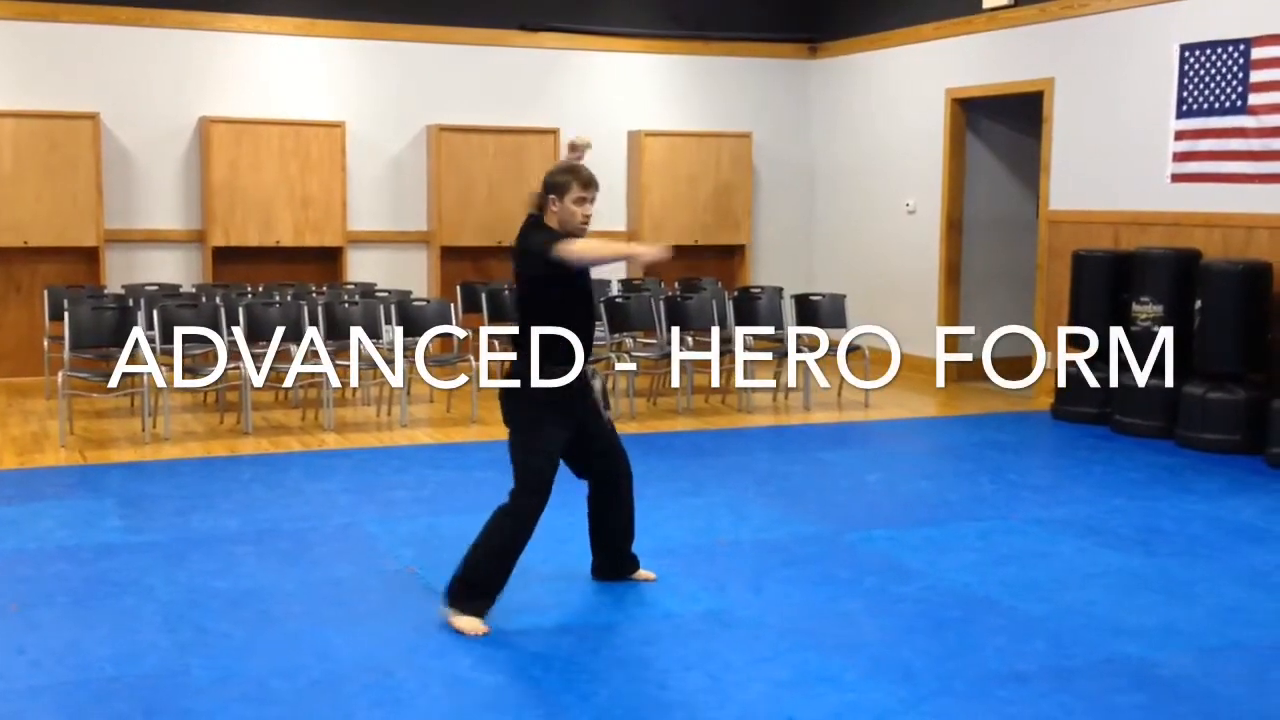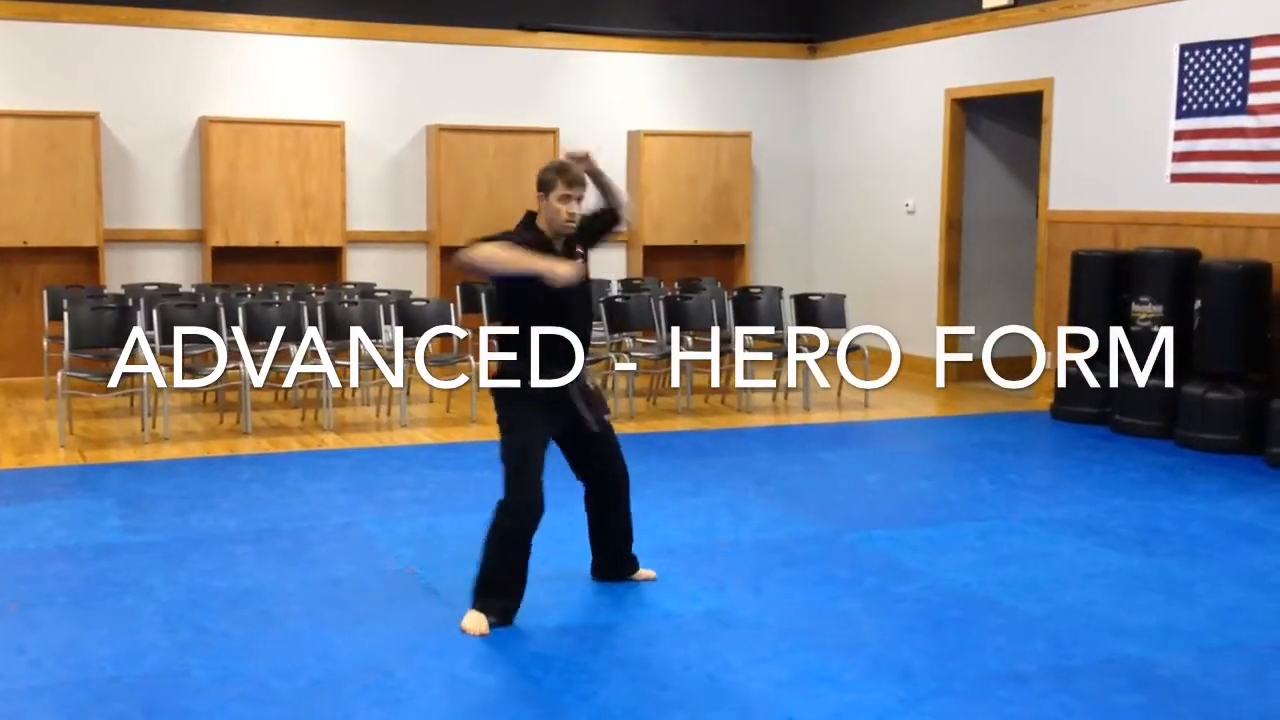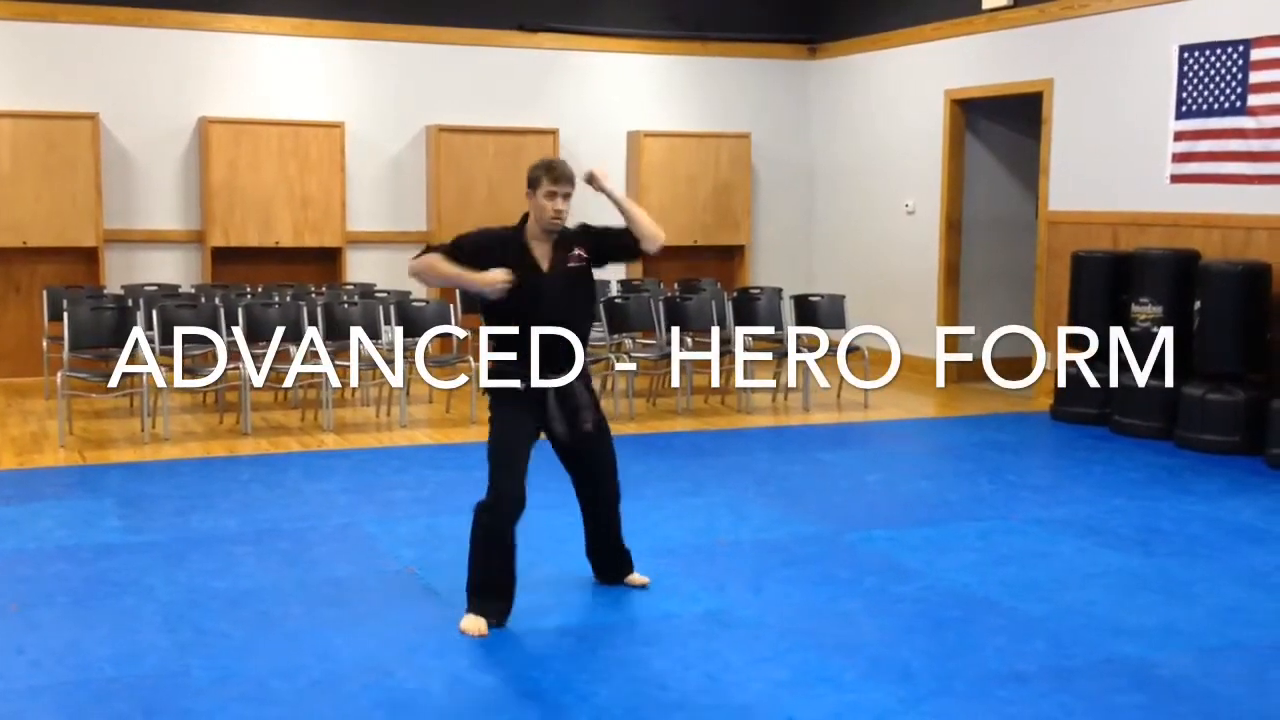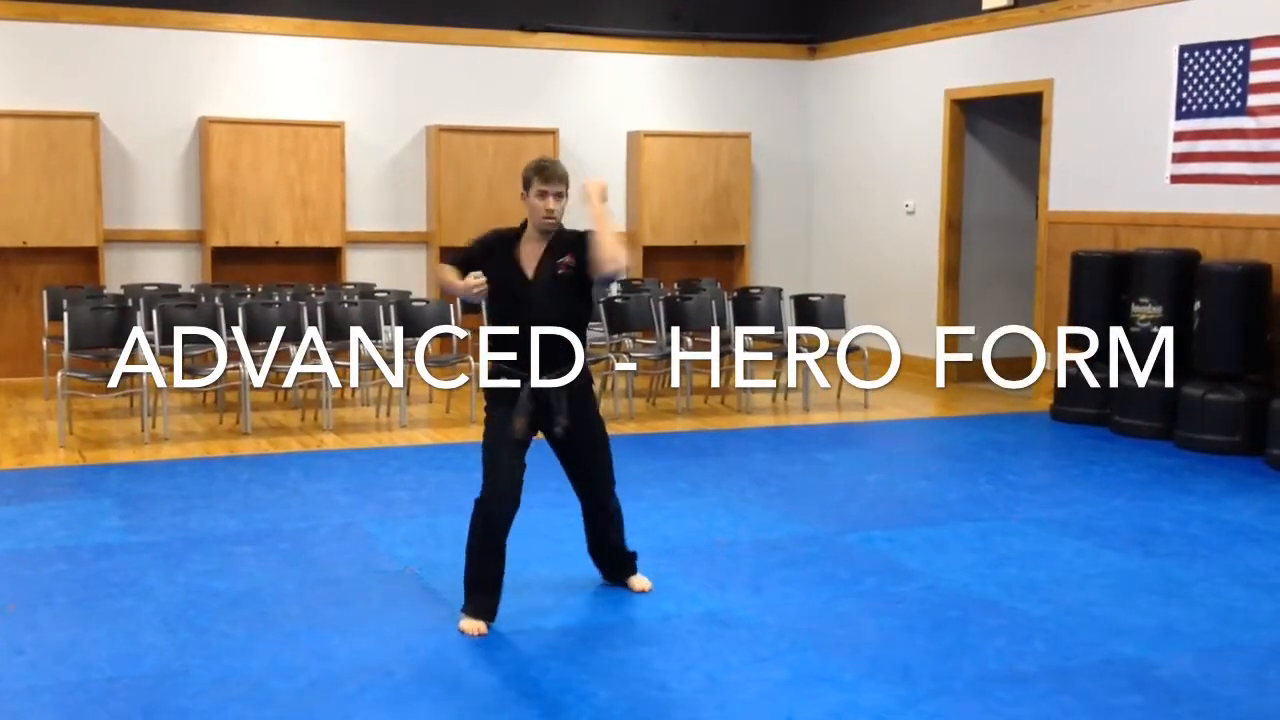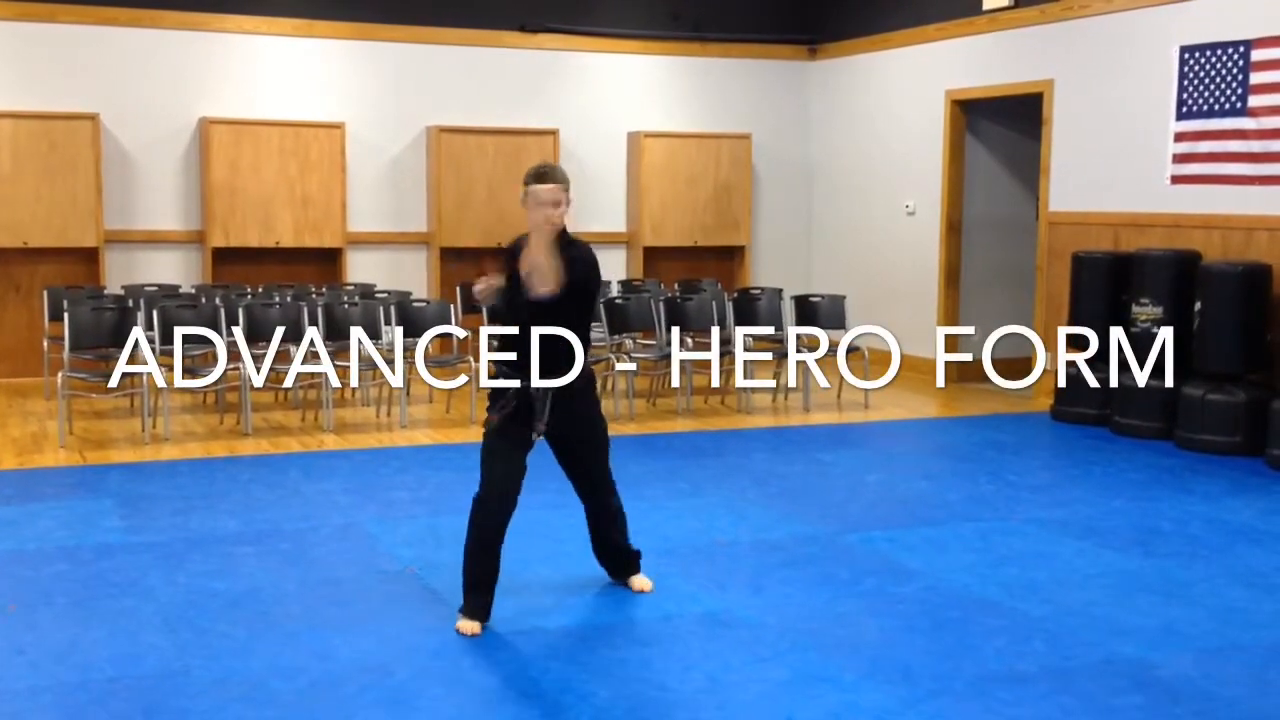
dt=0.1s
person 1, frame 1
left shoulder: (553, 228)
right shoulder: (536, 240)
left elbow: (557, 196)
right elbow: (570, 251)
left wrist: (576, 165)
right wrist: (633, 250)
left hip: (571, 385)
right hip: (535, 392)
left knee: (613, 471)
right knee: (529, 498)
left ankle: (615, 562)
right ankle: (464, 600)
person 1, frame 2
left shoulder: (575, 236)
right shoulder: (519, 242)
left elbow: (617, 211)
right elbow: (471, 255)
left wrist: (594, 171)
right wrist: (543, 267)
left hip: (571, 385)
right hip: (525, 390)
left knee: (609, 473)
right knee: (523, 499)
left ankle: (615, 564)
right ankle: (491, 604)
person 1, frame 3
left shoulder: (583, 242)
right shoulder: (493, 243)
left elbow: (653, 241)
right elbow: (422, 264)
left wrist: (609, 192)
right wrist: (473, 279)
left hip: (572, 388)
right hip: (515, 389)
left knee: (600, 481)
right knee: (505, 499)
left ankle: (614, 566)
right ankle: (484, 604)
person 1, frame 4
left shoulder: (579, 244)
right shoulder: (497, 244)
left elbow: (609, 269)
right elbow: (447, 271)
left wrist: (597, 201)
right wrist: (463, 287)
left hip: (568, 388)
right hip: (511, 390)
left knee: (596, 485)
right knee: (497, 499)
left ankle: (618, 567)
right ankle: (478, 605)
person 1, frame 5
left shoulder: (578, 256)
right shoulder: (515, 248)
left elbow: (545, 289)
left wrist: (546, 223)
right wrist: (489, 291)
left hip: (567, 393)
right hip: (513, 392)
left knee: (596, 487)
right knee: (493, 499)
left ankle: (623, 566)
right ankle: (475, 606)
